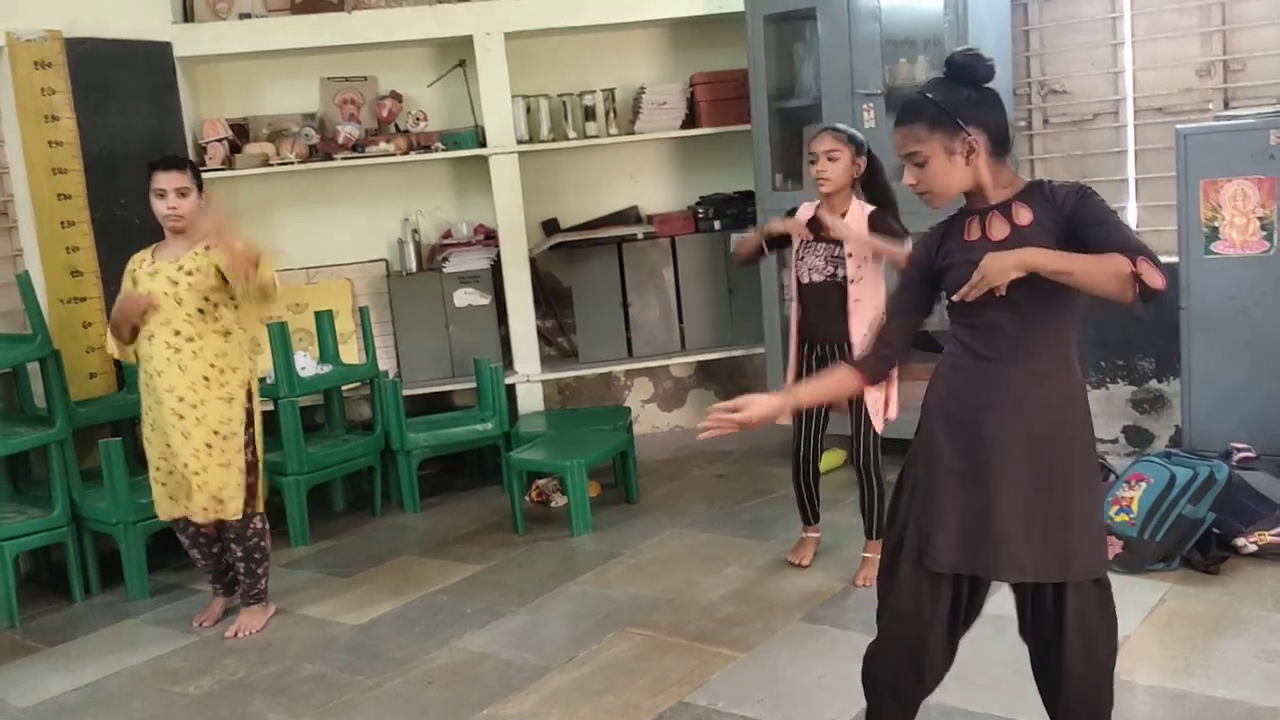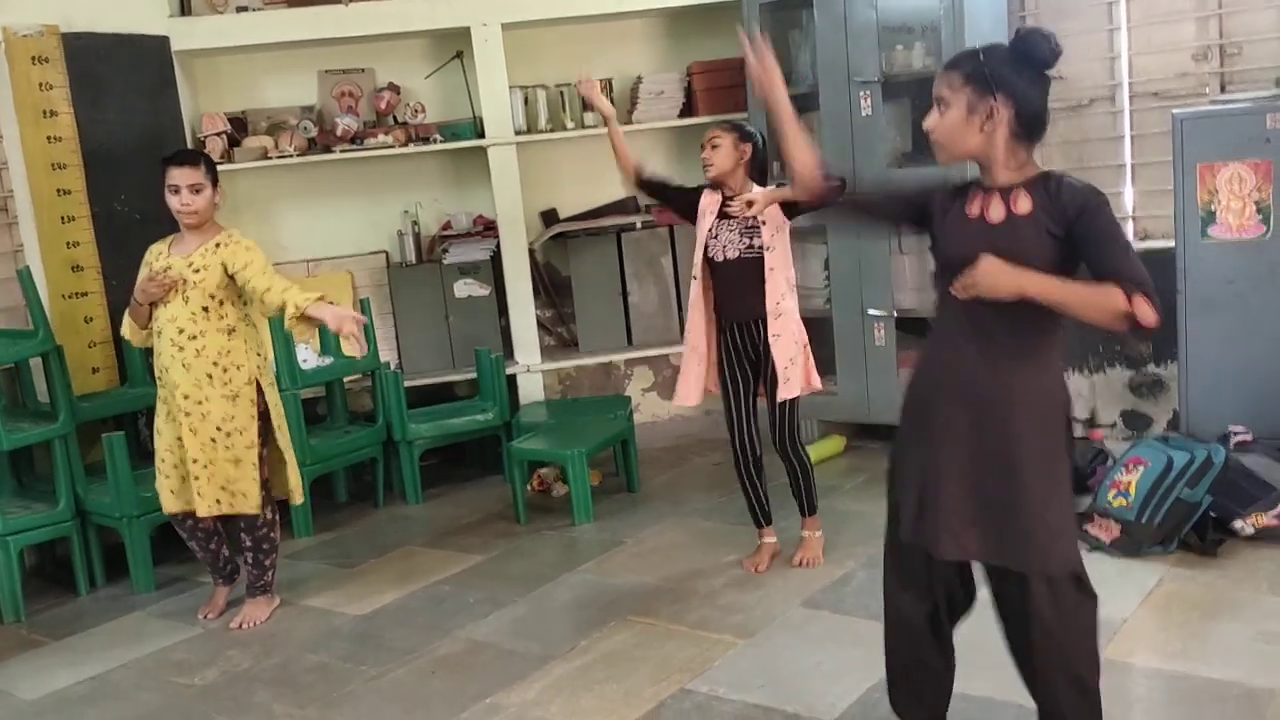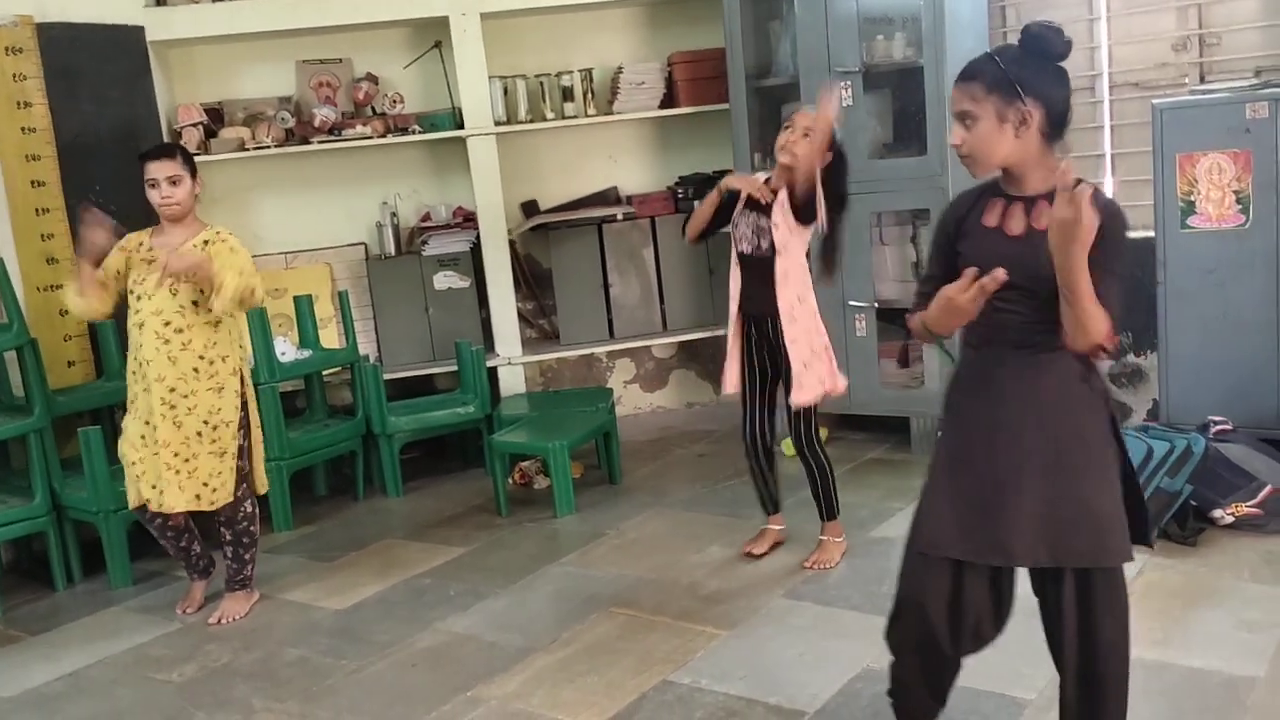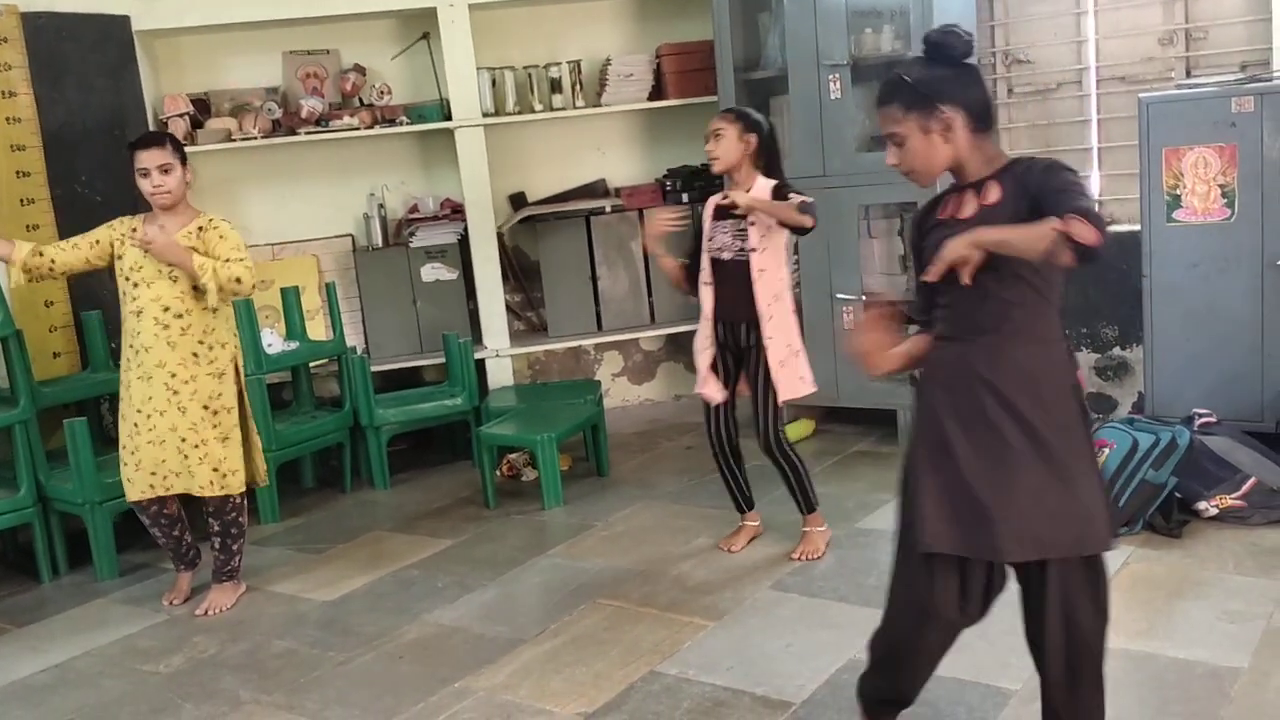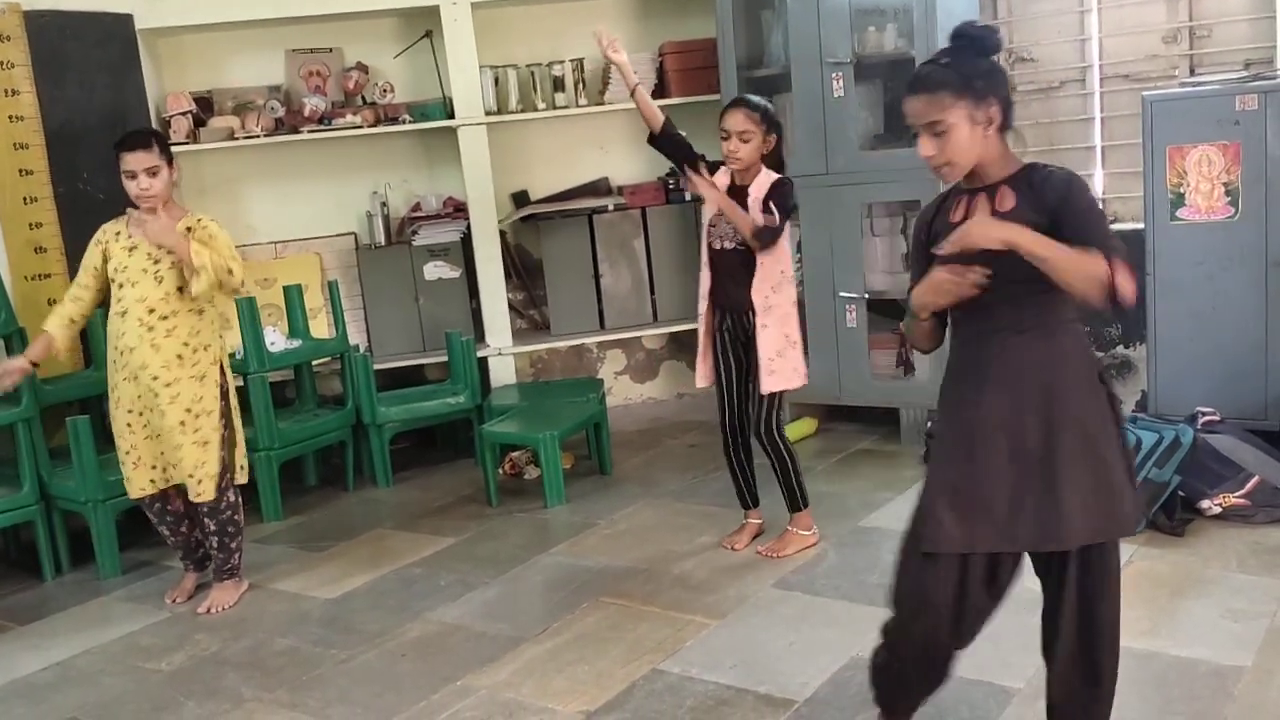
dt=1s
person 1, frame 1
left shoulder: (1065, 206)
right shoulder: (937, 245)
left elbow: (1147, 277)
right elbow: (876, 359)
left wrist: (1031, 258)
right wrist: (780, 402)
left hip: (1047, 434)
right hip: (955, 438)
left knee: (1070, 619)
right knee: (914, 617)
person 1, frame 2
left shoulder: (1070, 202)
right shoulder: (943, 202)
left elbow: (1140, 307)
left wrist: (1021, 280)
right wrist: (775, 91)
left hip: (1019, 431)
right hip: (936, 426)
left knee: (1045, 606)
right knee: (917, 600)
person 1, frame 3
left shoulder: (1094, 215)
right shoulder: (964, 214)
left elbow: (1091, 342)
right elbow: (921, 317)
left wrist: (1070, 256)
right wrist: (935, 319)
left hip: (1067, 437)
right hip: (976, 428)
left knee: (1085, 612)
right knee: (930, 597)
person 1, frame 4
left shoulder: (1037, 181)
right shoulder: (929, 219)
left elbow: (1084, 238)
left wrist: (981, 238)
right wrist: (888, 353)
left hip: (1036, 417)
right hip: (950, 421)
left knee: (1064, 597)
right knee: (930, 596)
person 1, frame 5
left shoulder: (1054, 192)
right shoulder: (936, 220)
left elbow: (1117, 287)
right elbow: (923, 339)
left wrist: (1016, 237)
right wrist: (924, 303)
left hip: (1063, 416)
right hip: (975, 421)
left knee: (1081, 594)
right knee: (932, 583)
person 2, frame 1
left shoulder: (873, 219)
right shoulder: (800, 219)
left elbow: (913, 259)
right elbow: (741, 255)
left wrist: (854, 234)
right wrist: (771, 229)
left hip: (859, 350)
right hip: (812, 350)
left knee: (865, 455)
right knee: (803, 452)
left ankle: (873, 551)
right ankle: (810, 530)
person 2, frame 2
left shoulder: (776, 202)
right shoulder: (702, 203)
left elbow: (828, 184)
right elbow: (638, 177)
right wrist: (606, 115)
left hip: (775, 333)
right hip: (728, 337)
left knee: (785, 438)
right knee: (742, 444)
left ankle: (811, 529)
right ankle: (766, 536)
person 2, frame 3
left shoulder: (808, 194)
right shoulder: (748, 190)
left elbow: (801, 182)
right elbow: (692, 232)
left wrist: (825, 124)
right wrist: (723, 185)
left hip: (794, 328)
right hip: (752, 329)
left knee: (804, 437)
right knee: (755, 434)
left ankle: (833, 532)
right ankle: (773, 522)
person 2, frame 4
left shoulder: (776, 194)
right shoulder: (710, 209)
left elbow: (807, 219)
right elbow: (689, 282)
left wrist: (753, 202)
right wrist: (654, 243)
left hip: (765, 331)
right hip: (719, 334)
left knee: (771, 435)
right knee: (719, 434)
left ankle: (816, 523)
right ankle: (748, 518)
person 2, frame 5
left shoulder: (778, 189)
right shoulder: (714, 178)
left elbow: (765, 236)
right elbow: (664, 133)
left wrist: (719, 201)
right wrist: (626, 70)
left hip: (767, 320)
right hip: (724, 320)
left knee: (765, 426)
right knee: (731, 425)
left ankle: (803, 523)
right ankle: (752, 516)
person 3, frame 1
left shoulder: (218, 253)
right shoulder: (139, 265)
left elbow: (260, 287)
right elbow: (122, 346)
left wrist: (223, 235)
right wrist: (121, 317)
left hip: (220, 400)
right hip: (164, 406)
left knee: (233, 498)
right knee: (185, 507)
left ankle: (256, 598)
right ankle: (223, 588)
person 3, frame 2
left shoulder: (233, 248)
right shoulder: (155, 256)
left elbow: (271, 286)
right elbow: (138, 334)
left wrist: (326, 311)
right wrist: (140, 300)
left hip: (230, 394)
right hip: (175, 400)
left knee: (246, 490)
right knee: (182, 499)
left ankle: (262, 590)
right ankle: (223, 578)
person 3, frame 3
left shoulder: (218, 243)
right shoulder: (134, 247)
left elbow: (248, 291)
right elbow: (90, 302)
left wrist: (197, 269)
right wrist: (90, 255)
left hip: (212, 389)
right hip: (152, 395)
left knee: (228, 486)
right knee: (151, 496)
left ankle: (241, 584)
right ankle: (199, 573)
person 3, frame 4
left shoulder: (214, 230)
right shoulder: (120, 233)
left elbow: (241, 281)
right elbow: (52, 258)
left wrist: (178, 254)
left hip: (205, 379)
right hip: (146, 382)
left knee: (219, 477)
right knee: (147, 484)
left ankle: (228, 576)
right ankle: (186, 564)
person 3, frame 5
left shoulder: (201, 230)
right shoulder: (109, 236)
left elbow: (230, 278)
right elbow: (76, 303)
left wrist: (173, 243)
left hip: (192, 379)
right hip: (132, 384)
left knee: (210, 478)
right knee: (153, 484)
left ankle: (229, 574)
right ankle: (194, 564)
